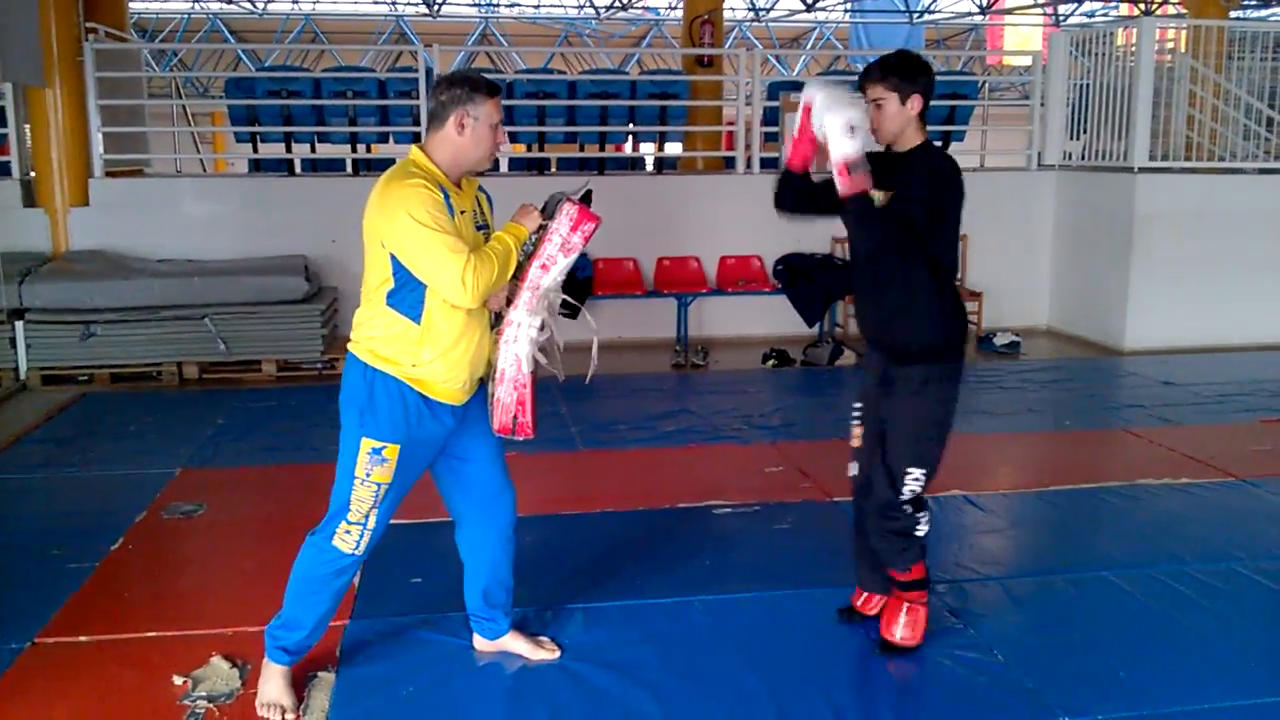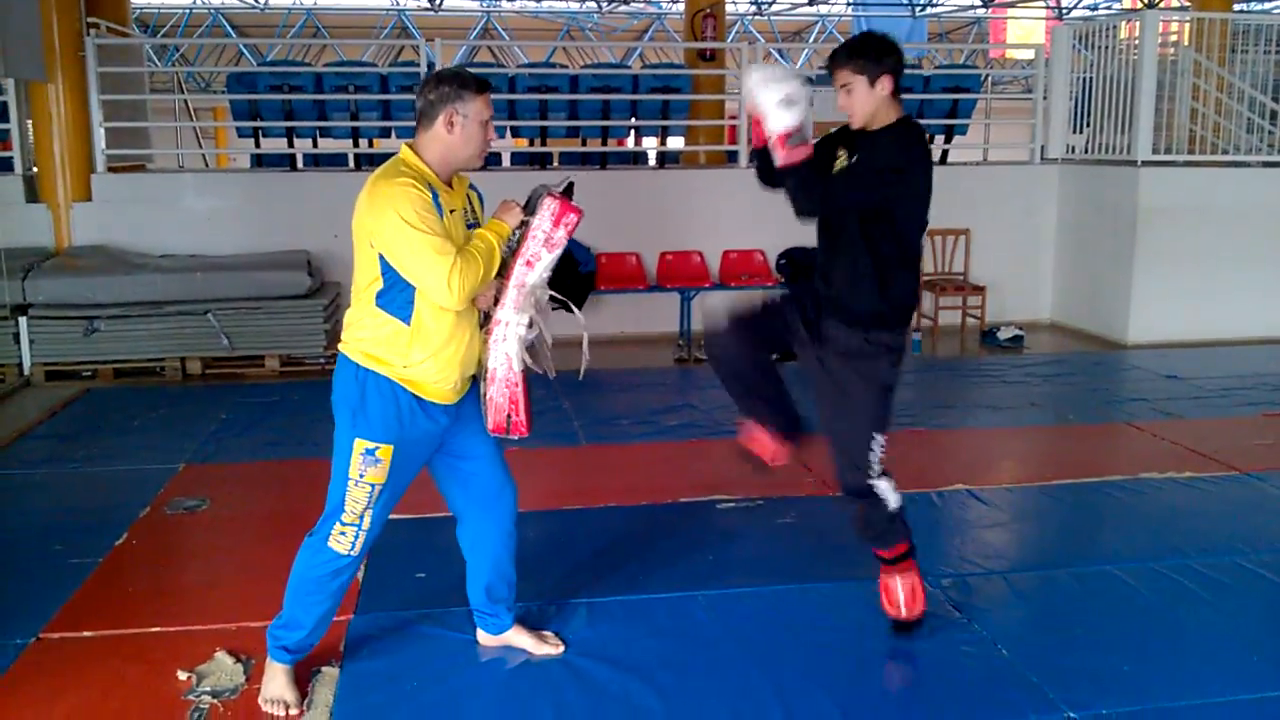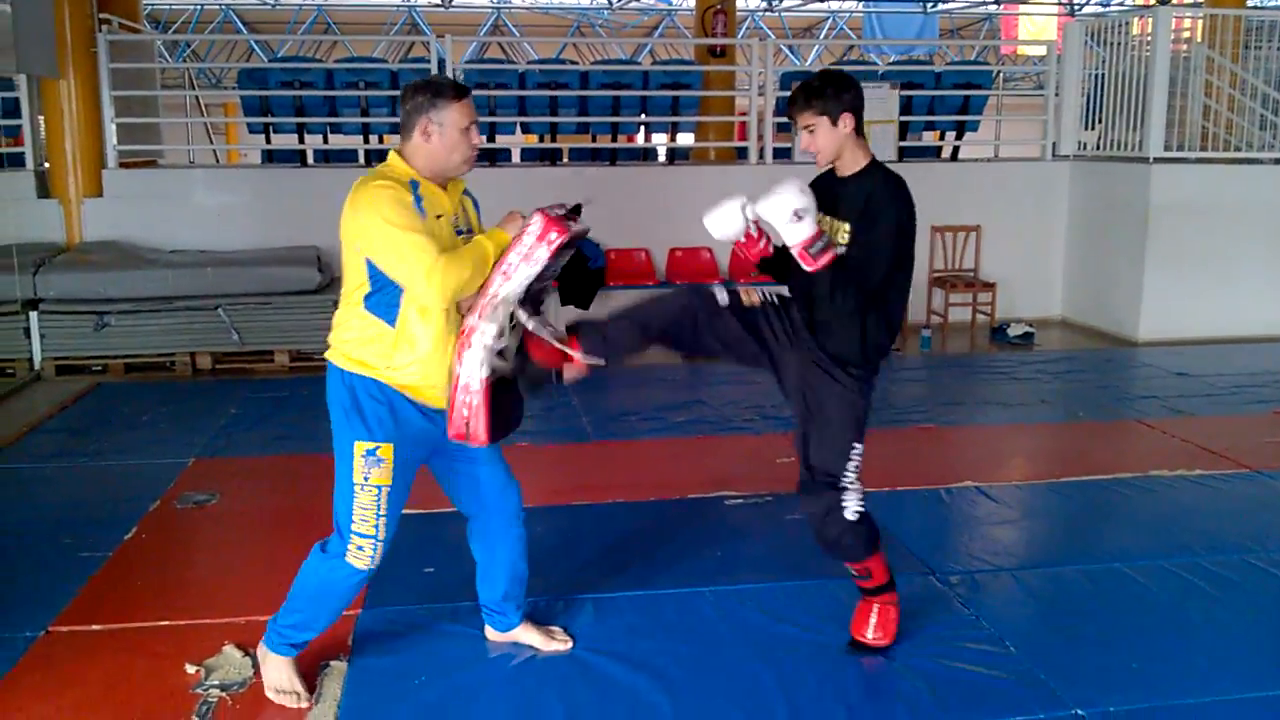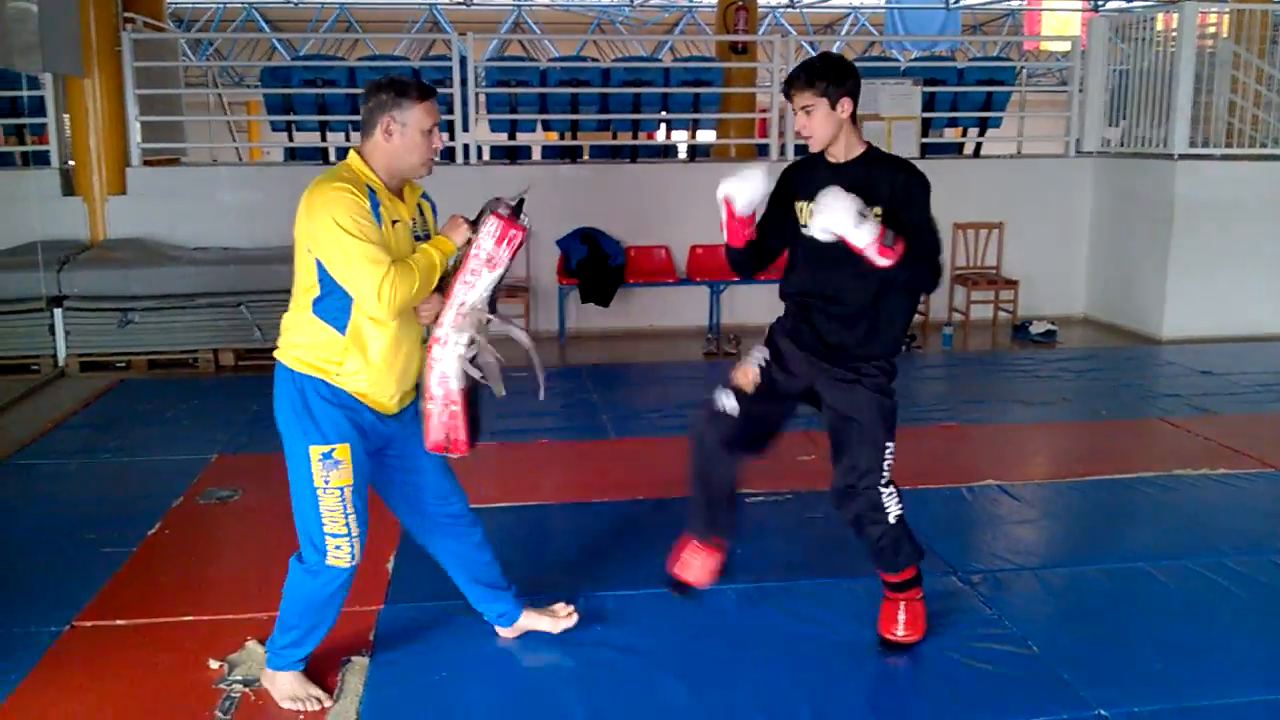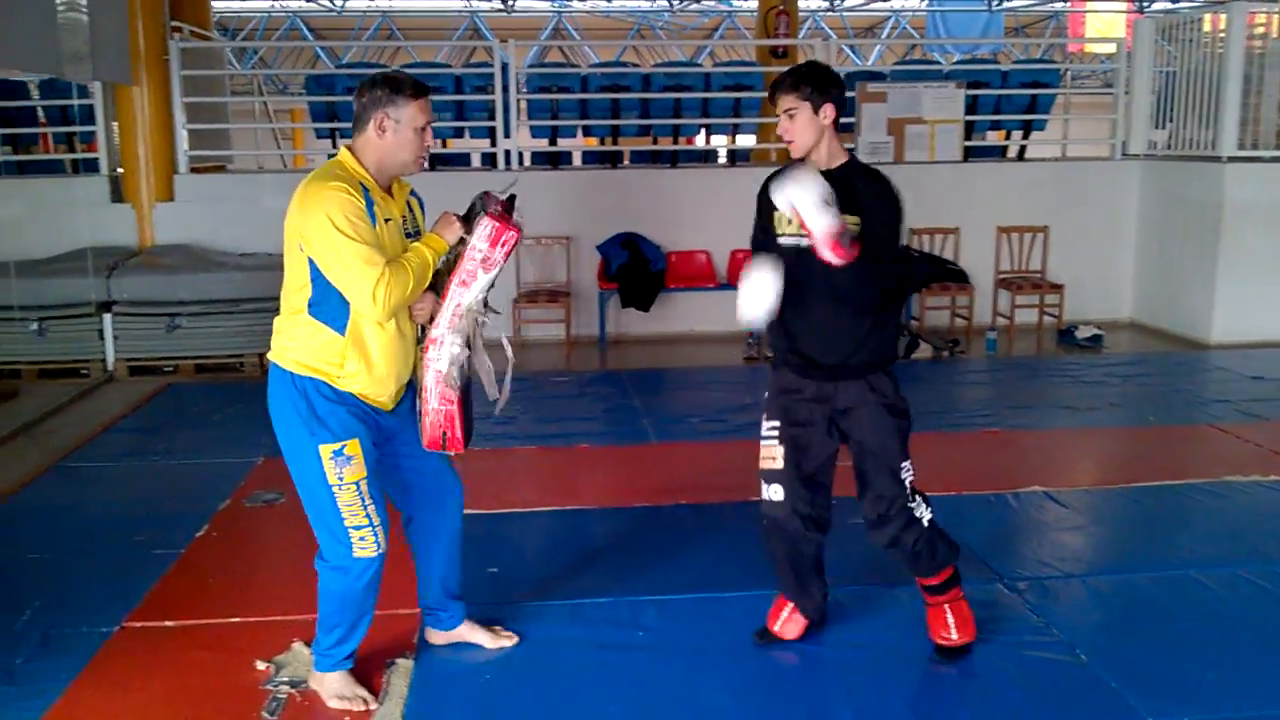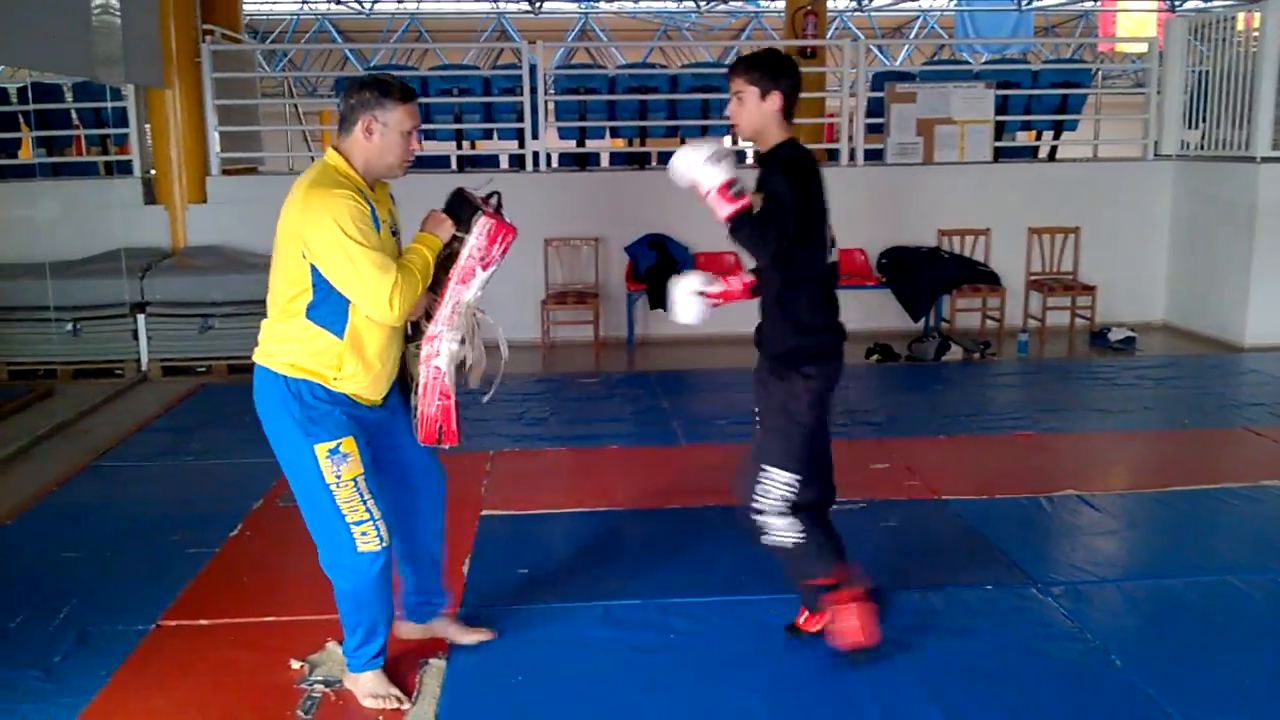
dt=0.2s
person 1, frame 1
left shoulder: (469, 191)
right shoulder: (405, 193)
left elbow: (481, 281)
right elbow: (466, 283)
left wrist: (505, 286)
right wrist: (516, 232)
left hip: (458, 391)
right hip: (393, 390)
left knee: (491, 510)
right knee: (349, 533)
left ankle: (492, 629)
right ankle: (280, 657)
person 1, frame 2
left shoulder: (460, 190)
right shoulder: (394, 192)
left elbow: (471, 280)
right elbow: (450, 284)
left wrist: (494, 286)
right wrist: (497, 229)
left hip: (452, 389)
right hip: (385, 390)
left knee: (492, 505)
right knee: (346, 532)
left ankle: (495, 624)
right ankle: (282, 654)
person 1, frame 3
left shoulder: (457, 198)
right shoulder: (377, 197)
left elbow: (468, 282)
right elbow: (440, 280)
left wrist: (488, 292)
right wrist: (499, 238)
left hip: (445, 392)
right hip: (375, 394)
left knee: (499, 505)
right knee: (361, 543)
left ankle: (504, 619)
right ankle: (279, 645)
person 1, frame 4
left shoulder: (412, 200)
right shoulder: (333, 199)
left elbow: (421, 289)
right elbow: (383, 292)
left wrist: (435, 301)
right wrist: (445, 242)
left hip: (393, 396)
right hip: (322, 396)
left knee: (442, 509)
right knee: (334, 548)
left ankle: (506, 613)
right ankle: (282, 662)
person 1, frame 5
left shoulder: (401, 196)
right shoulder: (326, 196)
right elbow: (381, 293)
left wrist: (426, 300)
right wrist: (435, 242)
left hip: (386, 392)
right hip: (317, 393)
left knee: (438, 498)
right knee: (358, 542)
left ankle: (447, 619)
right ankle: (329, 666)
person 1, frame 6
left shoulder: (373, 192)
right shoulder: (325, 199)
right elbow: (389, 299)
left wrist: (420, 293)
right wrist: (429, 241)
left hip: (366, 389)
right hip: (306, 393)
left knee: (420, 488)
right knee: (362, 536)
left ankle: (423, 612)
right ankle: (362, 664)
person 2, frame 1
left shoulder: (935, 173)
right shoulder: (872, 167)
left elbow: (875, 240)
right elbow: (792, 201)
left wrist: (851, 179)
right wrist: (804, 146)
left hip: (928, 358)
right hip: (881, 352)
left knee: (900, 485)
right knee: (869, 478)
left ankle: (910, 593)
right ankle: (876, 587)
person 2, frame 2
left shoulder: (904, 150)
right shoulder: (847, 141)
left elbow: (818, 202)
right elbow: (773, 175)
left wrist: (786, 144)
right wrist: (765, 126)
left hip: (869, 328)
right hip: (821, 306)
left knee: (858, 460)
right knee: (729, 344)
left ankle: (897, 565)
right ankle: (776, 427)
person 2, frame 3
left shoulder: (888, 198)
right shoulder: (818, 188)
left elbow: (862, 301)
left wrist: (810, 248)
right wrist: (760, 247)
left hip: (842, 362)
right hip: (792, 326)
left knee: (831, 485)
right knee: (685, 307)
left ankle: (878, 592)
right ankle: (573, 350)
person 2, frame 4
left shoulder: (900, 180)
right shoulder: (795, 179)
left elbow: (922, 277)
right elbow: (748, 264)
left wrist: (877, 244)
right wrist: (738, 222)
left hip: (863, 364)
right hip: (797, 341)
left knee: (866, 491)
right knee: (720, 430)
left ankle: (904, 590)
right ankle: (707, 539)
person 2, frame 5
left shoulder: (871, 191)
right shoulder: (779, 189)
left elbow: (878, 292)
left wrist: (836, 248)
left hip: (863, 378)
right hip: (795, 374)
left knee: (890, 502)
right knee: (786, 502)
left ankle: (944, 591)
right ankle: (799, 603)
person 2, frame 6
left shoulder: (792, 169)
right shoulder: (782, 166)
left elbow: (790, 257)
left wrist: (728, 201)
right wrist: (733, 287)
left hip: (803, 359)
right hip: (791, 356)
left knee: (772, 497)
right knee: (806, 486)
left ankle: (842, 594)
right ankle: (828, 600)
